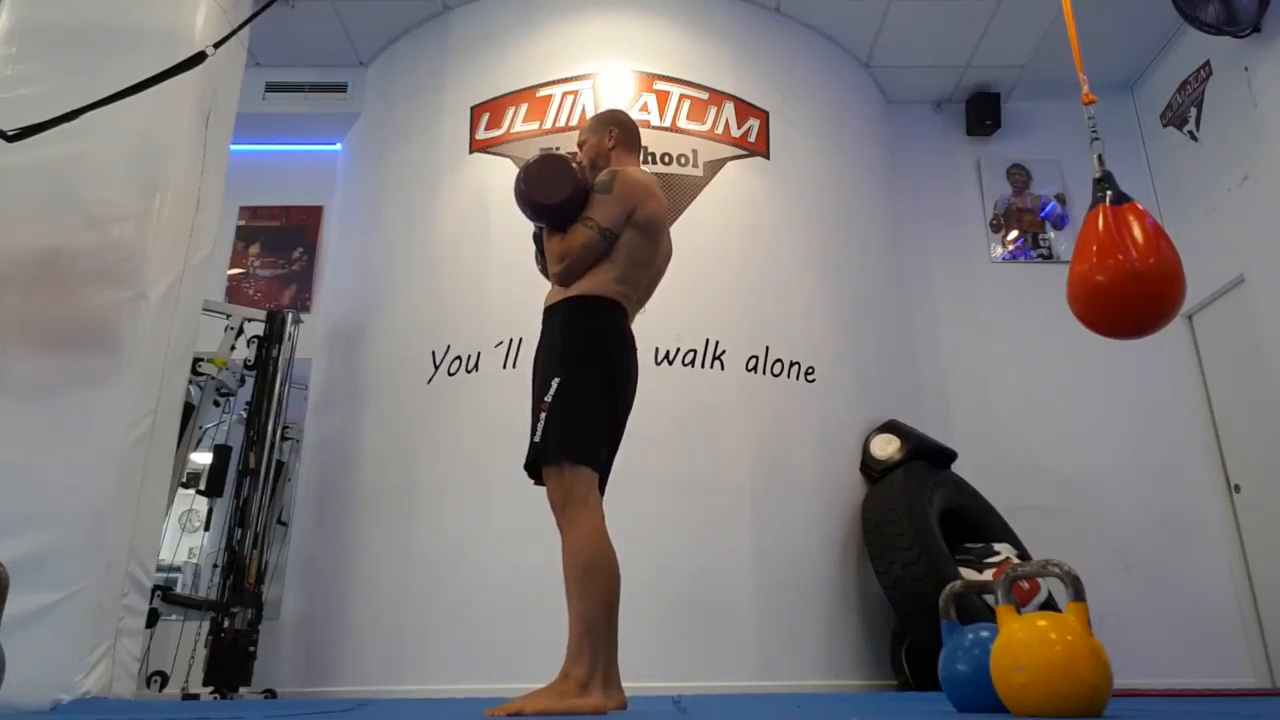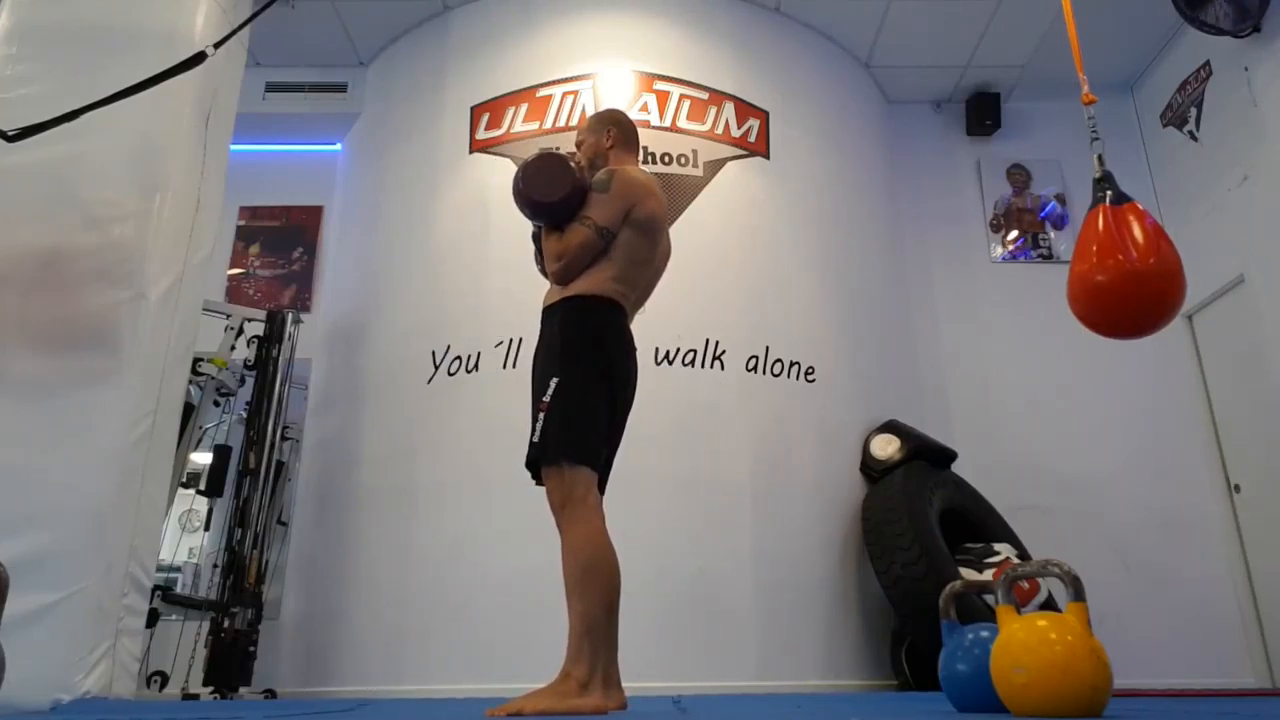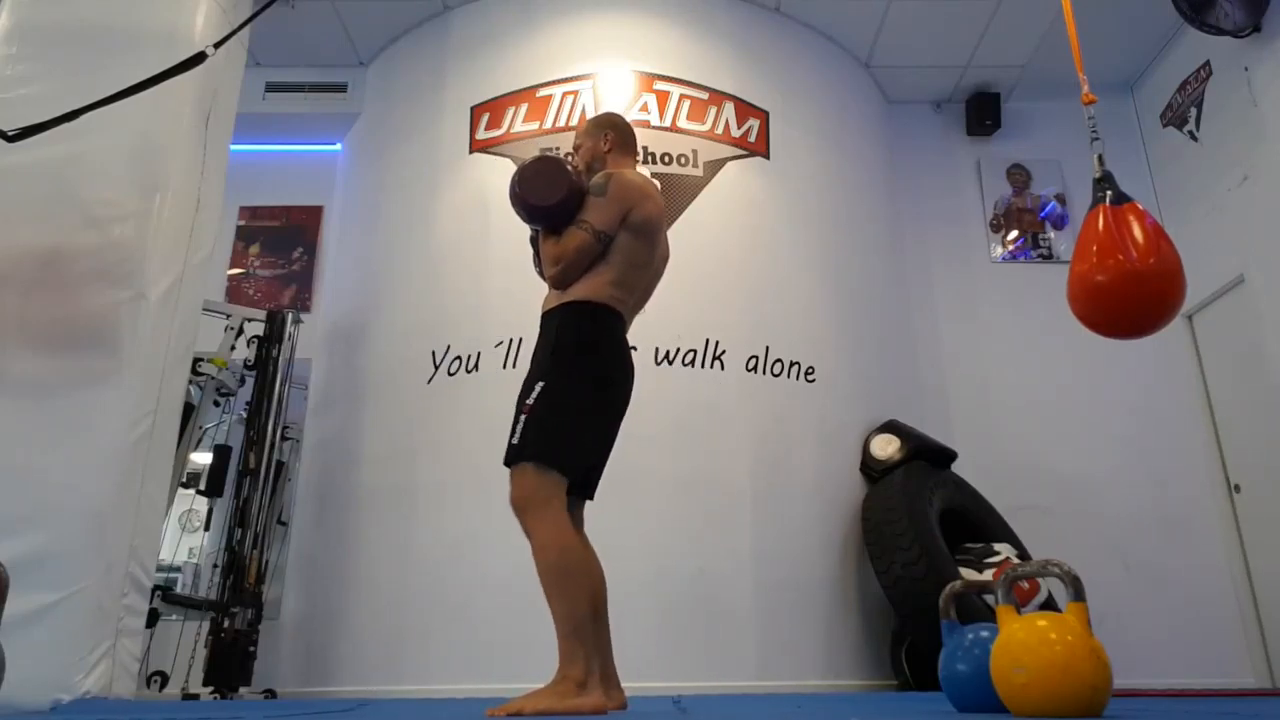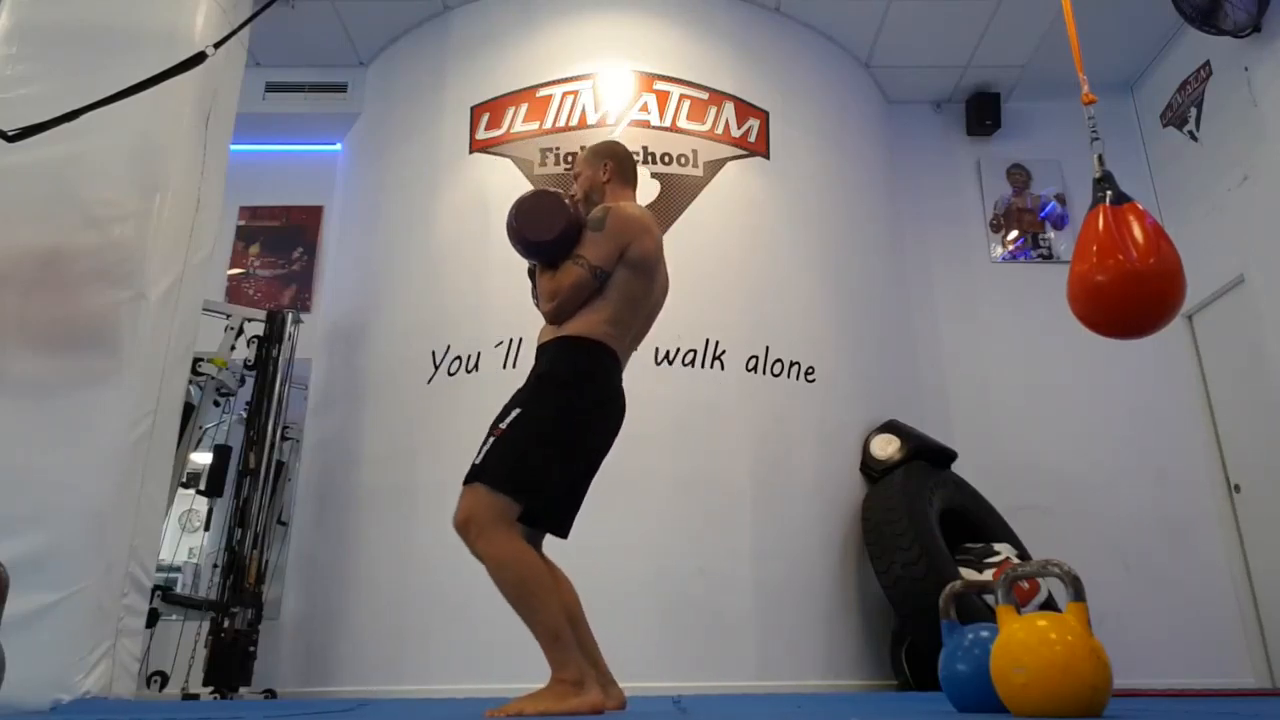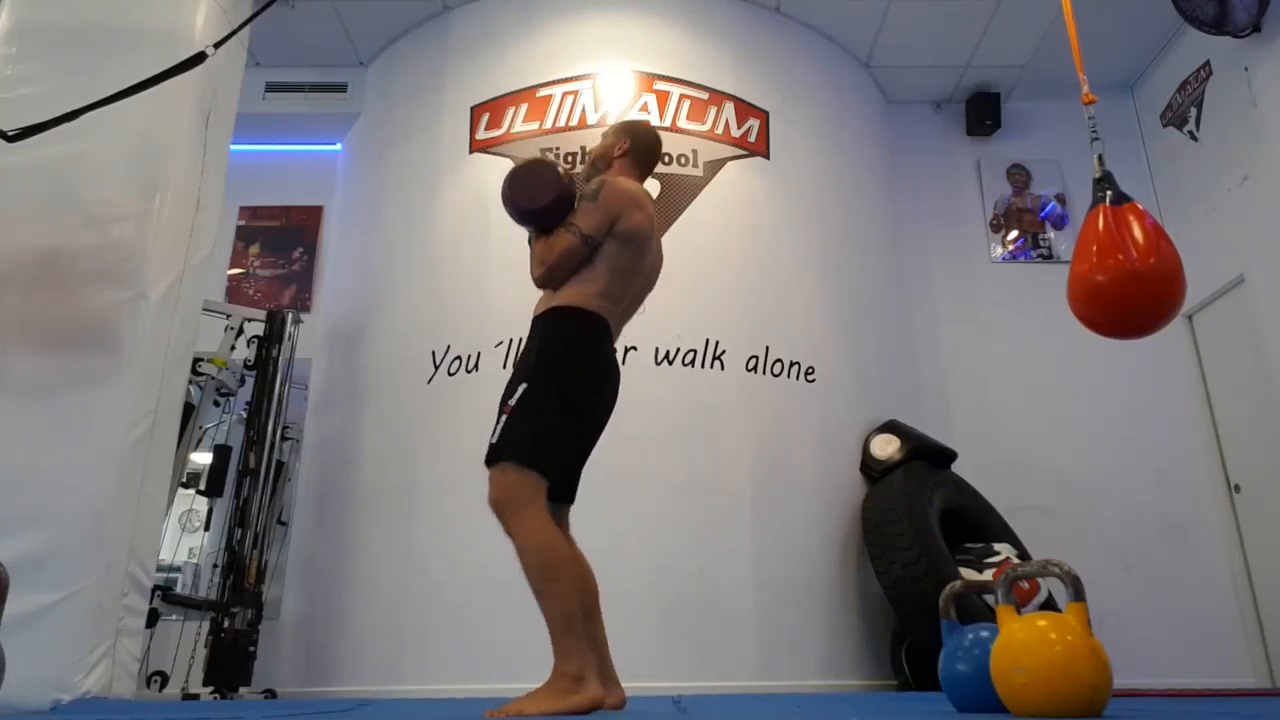
dt=0.2s
person 1, frame 1
left shoulder: (621, 183)
right shoulder: (652, 218)
left elbow: (563, 266)
left wrist: (553, 219)
right wrist: (564, 222)
left hip: (580, 335)
right hip: (605, 343)
left knee: (573, 501)
right knee: (578, 506)
person 1, frame 2
left shoulder: (619, 180)
right shoulder: (652, 219)
left elbow: (561, 264)
left wrist: (551, 217)
right wrist: (562, 223)
left hip: (580, 335)
right hip: (605, 344)
left knee: (573, 502)
right knee: (578, 508)
person 1, frame 3
left shoulder: (616, 184)
right shoulder: (648, 217)
left elbow: (558, 270)
left wrist: (548, 221)
right wrist: (558, 225)
left hip: (577, 344)
right hip: (601, 353)
left knee: (536, 500)
right knee: (556, 517)
person 1, frame 4
left shoulder: (616, 219)
right shoulder: (648, 252)
left elbow: (555, 303)
left wrist: (545, 256)
right wrist: (554, 263)
left hip: (569, 379)
right hip: (594, 392)
left knee: (480, 519)
right knee: (514, 540)
person 1, frame 5
left shoulder: (611, 193)
right shoulder: (645, 239)
left elbow: (549, 267)
left wrist: (543, 230)
right wrist: (558, 233)
left hip: (562, 348)
right hip: (591, 359)
left knee: (513, 497)
right knee: (543, 517)
